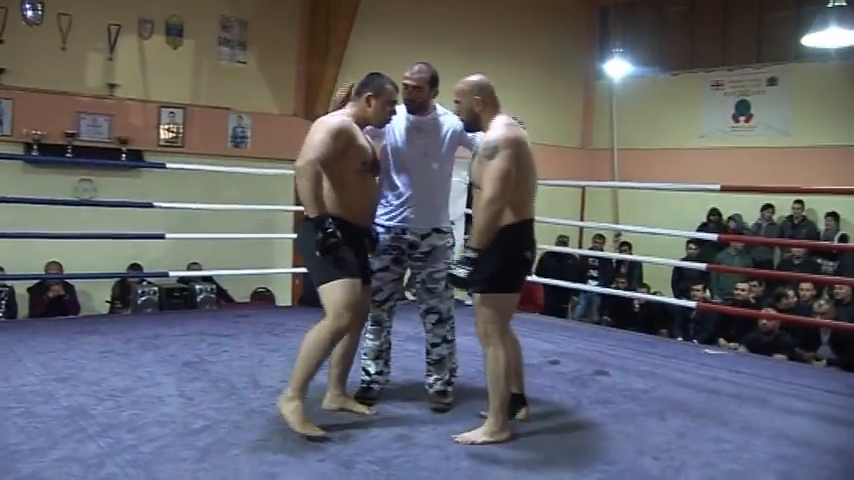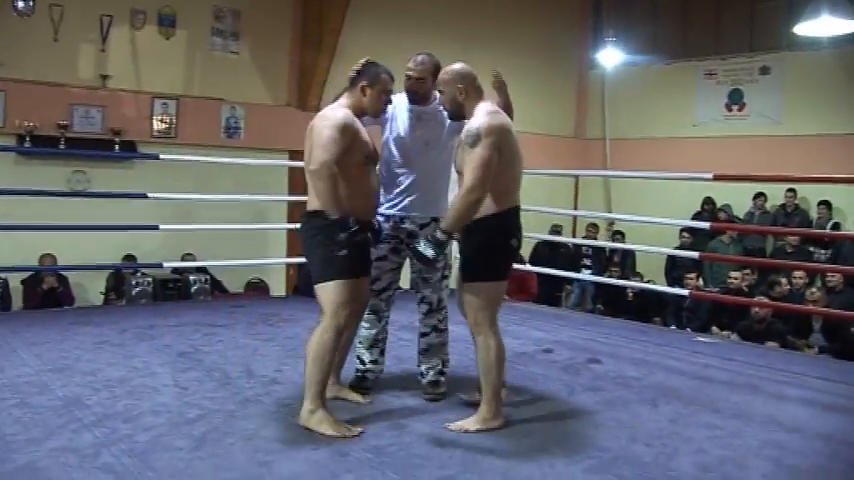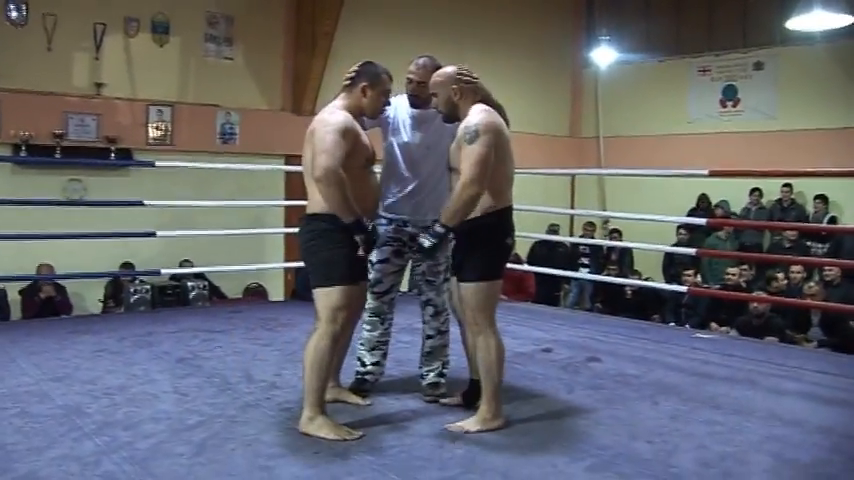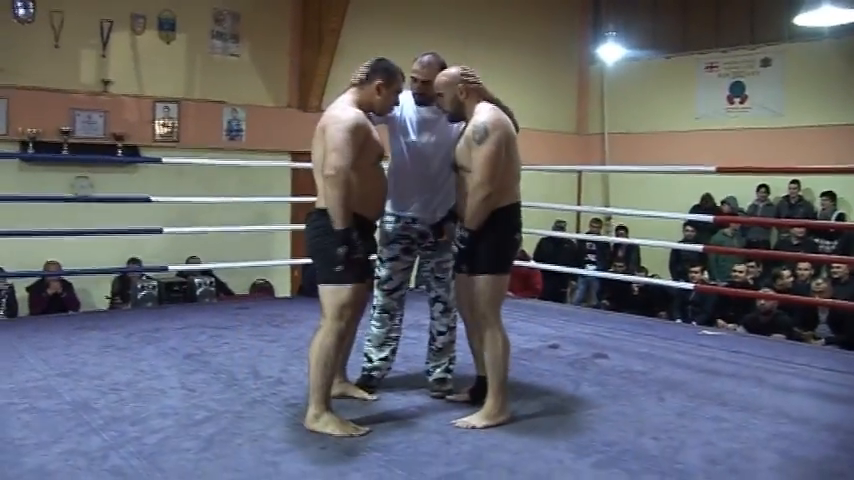
dt=0.2s
person 1, frame 1
left shoulder: (361, 134)
right shoulder: (335, 125)
right elbow: (306, 167)
left wrist: (368, 231)
right wrist: (320, 220)
left hip: (351, 235)
right hip: (329, 234)
left knee: (357, 316)
right knee: (339, 317)
left ankle: (337, 393)
right ankle: (293, 397)
person 1, frame 2
left shoulder: (352, 122)
right shoulder: (335, 119)
right elbow: (319, 168)
left wrist: (363, 223)
right wrist: (345, 220)
left hip: (349, 231)
right hip: (330, 229)
left knee: (355, 309)
right knee: (335, 316)
left ankle: (332, 383)
right ankle: (312, 409)
person 1, frame 3
left shoulder: (346, 122)
right shoulder: (336, 121)
right elbow: (326, 174)
left wrist: (358, 225)
right wrist: (357, 222)
left hip: (343, 233)
right hip: (332, 232)
left knee: (351, 312)
right knee: (332, 322)
left ankle: (331, 385)
right ankle: (312, 416)
person 1, frame 4
left shoulder: (352, 116)
right shoulder: (349, 117)
right elbow: (334, 174)
right wrist: (345, 232)
left hip: (348, 227)
right hip: (339, 228)
left knee: (354, 308)
right knee: (336, 319)
left ankle: (337, 380)
right ankle: (317, 412)
person 2, frame 1
left shoulder: (496, 138)
right shoulder: (503, 131)
left elbow: (492, 202)
left wrist: (469, 254)
left hip: (505, 242)
right hip: (510, 239)
left knee: (490, 332)
right knee: (499, 328)
left ankle: (498, 424)
right ankle: (516, 399)
person 2, frame 2
left shoulder: (480, 125)
right shoulder: (488, 118)
left elbow: (473, 191)
left wrist: (440, 236)
left hip: (491, 230)
right hip: (489, 228)
left knee: (481, 322)
right knee: (474, 311)
left ankle: (490, 412)
right ankle: (491, 387)
person 2, frame 3
left shoulder: (477, 123)
right shoulder: (477, 121)
left elbow: (470, 187)
left wrist: (438, 230)
left hip: (486, 230)
right hip: (473, 230)
left knee: (481, 322)
right knee: (465, 313)
left ankle: (490, 412)
right ankle: (476, 390)
person 2, frame 4
left shoulder: (484, 123)
right shoulder: (477, 122)
left elbow: (484, 187)
left wrist: (464, 233)
left hip: (495, 226)
right hip: (478, 227)
left knee: (486, 317)
right knee: (469, 310)
left ankle: (496, 406)
right ankle: (482, 387)
person 3, frame 1
left shoulder: (452, 125)
right shoulder: (386, 119)
left hip: (435, 232)
right hip: (388, 229)
left knee: (438, 311)
right knee: (378, 308)
left ankle: (440, 384)
right ankle: (372, 379)
person 3, frame 2
left shoulder: (453, 115)
right shoulder: (389, 107)
left wrist: (501, 94)
left hip: (433, 221)
right hip: (388, 217)
left knee: (432, 302)
right knee: (376, 297)
left ankle: (433, 374)
right ankle: (367, 369)
person 3, frame 3
right shoulder: (390, 108)
left hip: (433, 224)
right hip: (391, 221)
left knee: (434, 304)
right knee: (378, 300)
left ankle: (433, 376)
right ankle: (367, 371)
person 3, frame 4
right shoulder: (394, 107)
left hip: (442, 221)
right hip: (398, 218)
left knee: (442, 301)
right knee: (387, 298)
left ankle: (441, 373)
right ankle: (374, 367)
